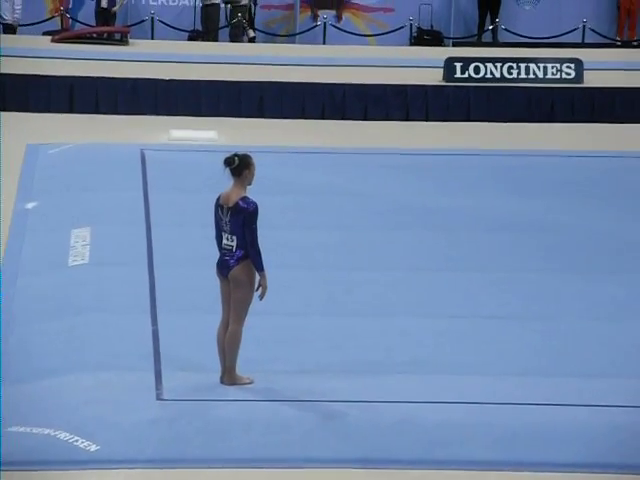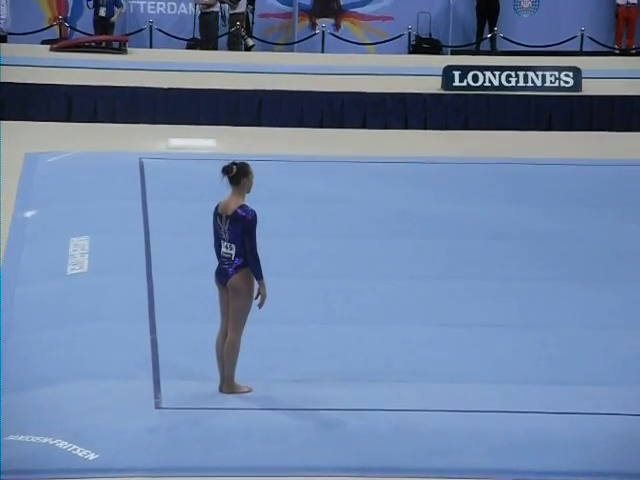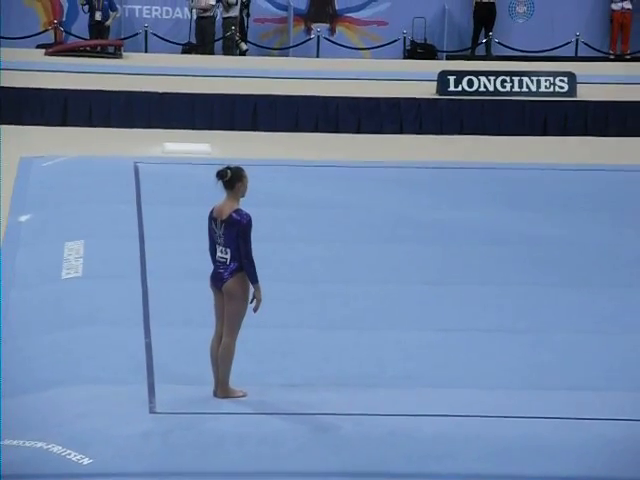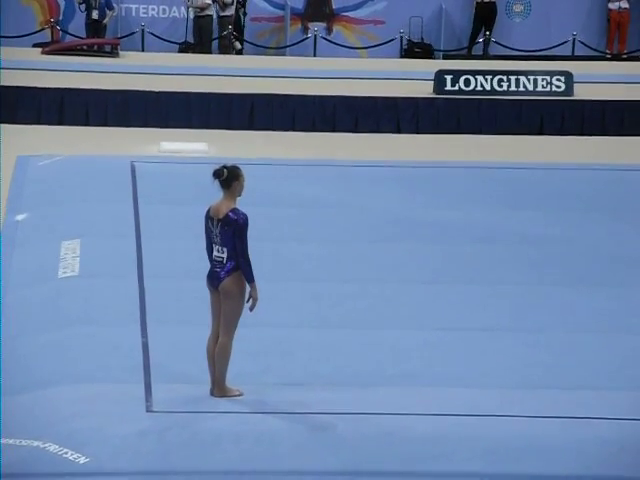
dt=0.4s
person 1, frame 1
left shoulder: (220, 199)
right shoulder: (249, 205)
left elbow: (218, 236)
right elbow: (252, 244)
right wrist: (262, 275)
left hip: (223, 263)
right hip: (241, 267)
left knee: (225, 319)
right knee: (236, 323)
left ankle: (225, 371)
right ankle: (231, 374)
person 1, frame 2
left shoulder: (218, 208)
right shoulder: (247, 214)
left elbow: (217, 244)
right elbow: (251, 252)
right wrist: (261, 283)
left hip: (221, 272)
right hip: (239, 276)
left knee: (224, 328)
right knee: (234, 331)
left ankle: (223, 380)
right ankle: (229, 383)
person 1, frame 3
left shoulder: (213, 212)
right shoulder: (242, 218)
left elbow: (212, 249)
right elbow: (246, 255)
right wrist: (256, 287)
left hip: (217, 276)
right hip: (235, 280)
left knee: (219, 332)
right knee: (229, 336)
left ankle: (218, 385)
right ankle: (224, 388)
person 1, frame 4
left shoulder: (210, 211)
right shoulder: (238, 217)
left elbow: (209, 247)
right elbow: (242, 255)
right wrist: (253, 286)
left hip: (213, 275)
right hip: (231, 279)
left knee: (215, 331)
right knee: (226, 335)
left ankle: (214, 384)
right ankle: (220, 387)
